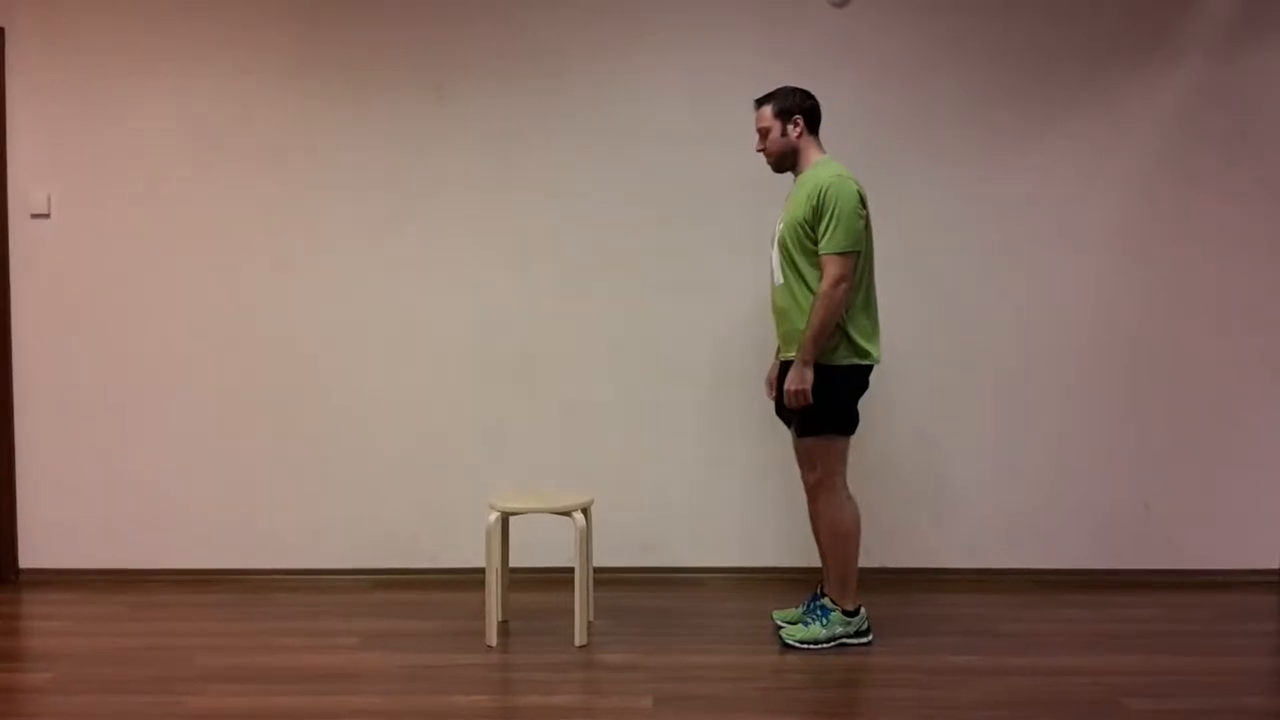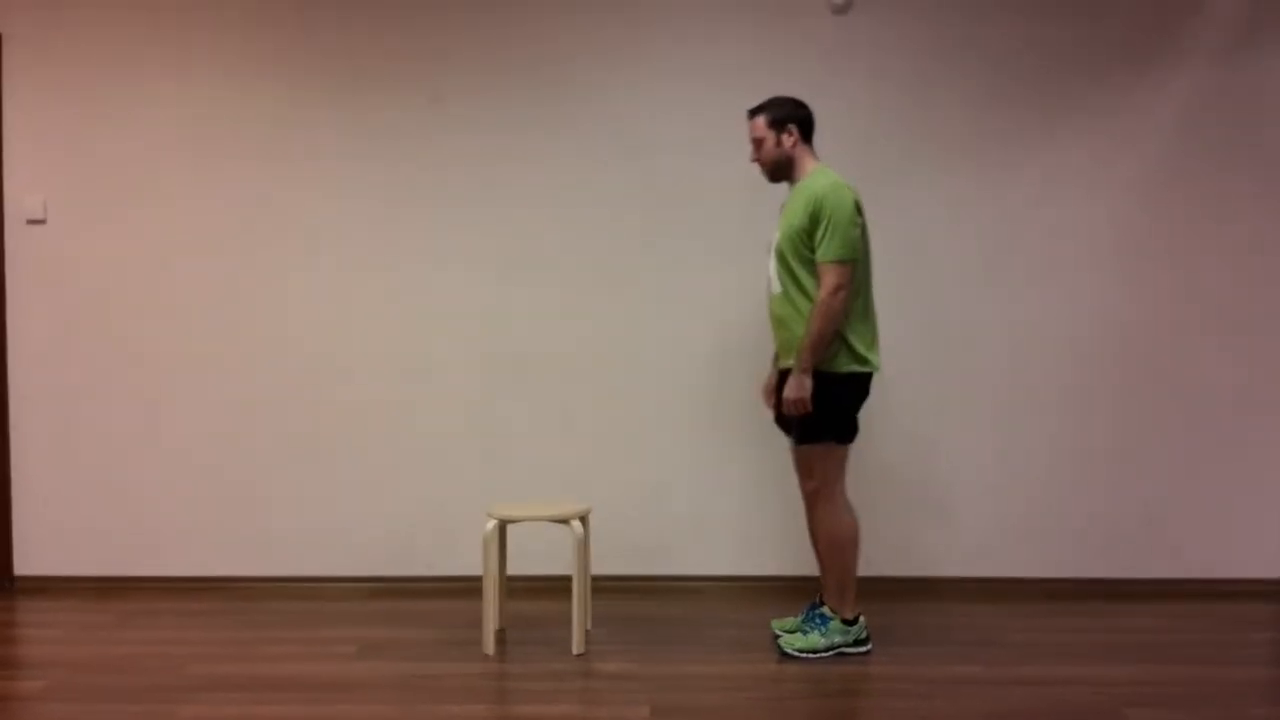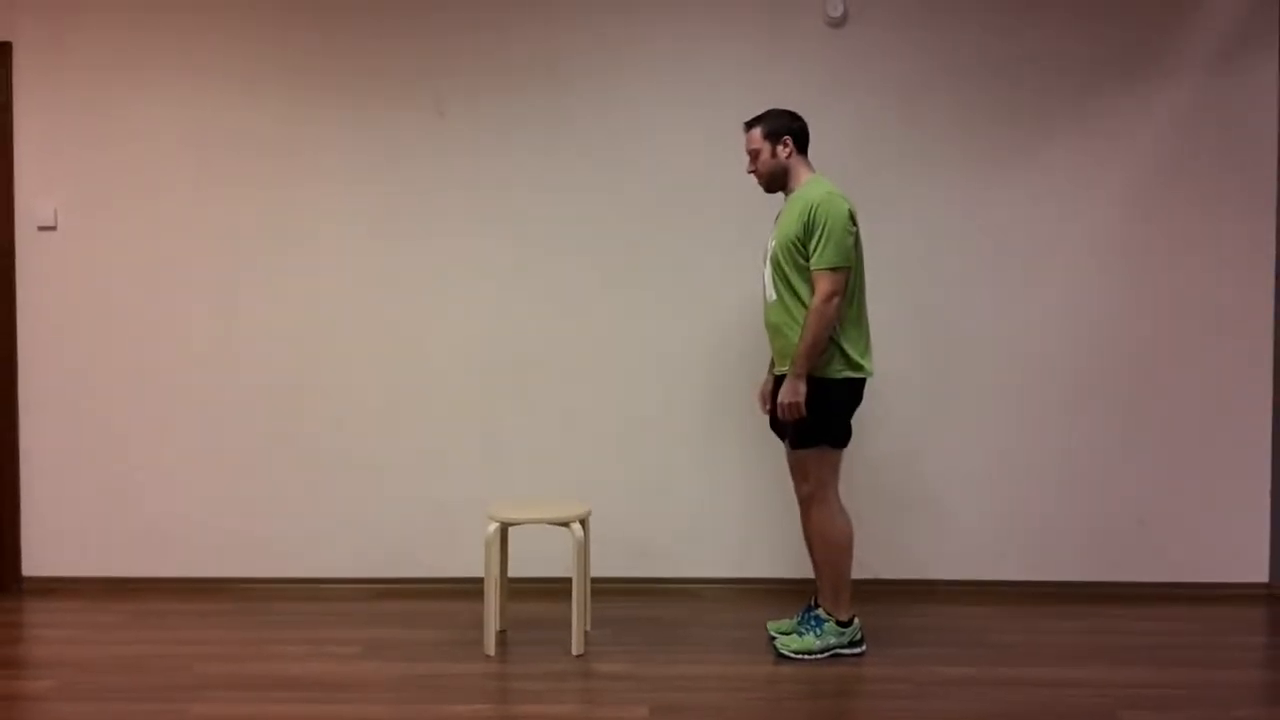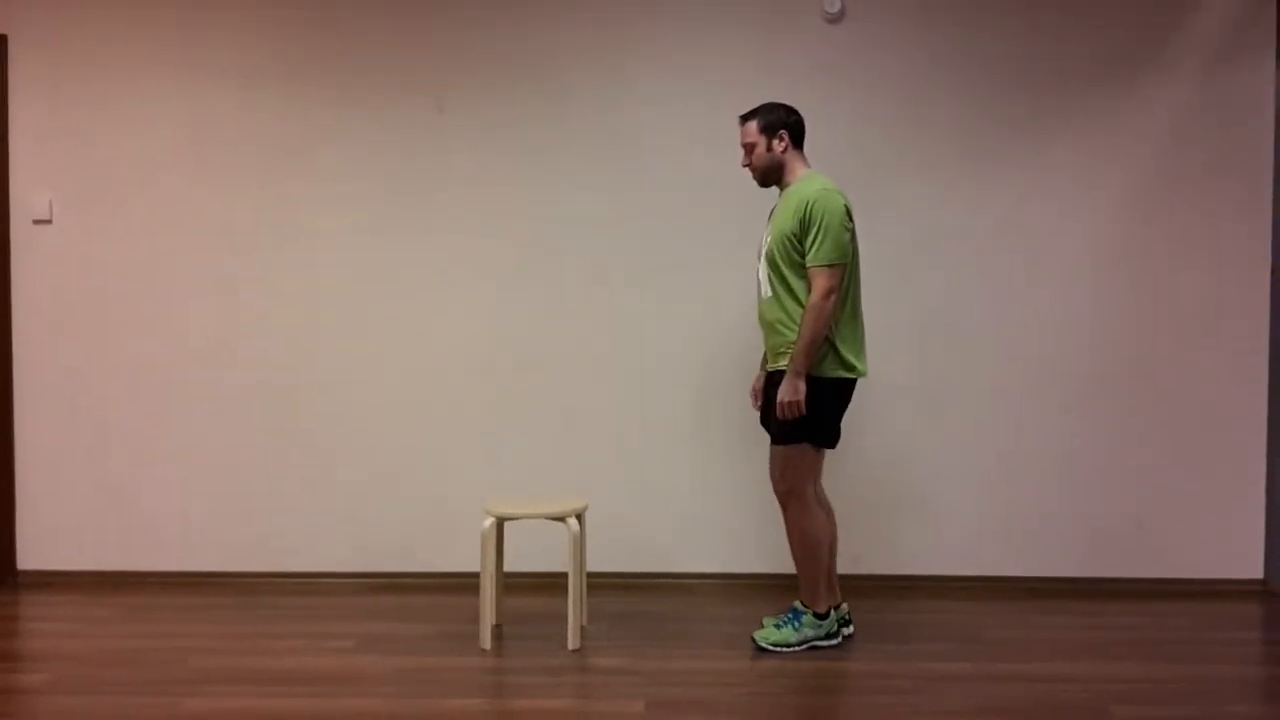
dt=1s
person 1, frame 1
left shoulder: (834, 186)
right shoulder: (803, 188)
left elbow: (837, 284)
left wrist: (804, 363)
right wrist: (783, 358)
left hip: (828, 365)
right hip: (807, 361)
left knee: (827, 484)
right knee: (817, 483)
left ankle: (847, 613)
right ankle: (831, 598)
person 1, frame 2
left shoulder: (829, 194)
right shoulder: (798, 197)
left elbow: (835, 292)
left wrist: (802, 372)
right wrist: (779, 366)
left hip: (828, 373)
right hip: (806, 370)
left knee: (825, 492)
right knee: (815, 491)
left ankle: (846, 622)
right ankle: (829, 607)
person 1, frame 3
left shoulder: (824, 204)
right shoulder: (792, 208)
left elbow: (827, 300)
left wrist: (797, 377)
right wrist: (775, 373)
left hip: (822, 379)
right hip: (799, 376)
left knee: (819, 495)
right knee: (809, 495)
left ankle: (841, 624)
right ankle: (825, 609)
person 1, frame 4
left shoulder: (821, 200)
right shoulder: (787, 202)
left elbow: (825, 296)
left wrist: (795, 376)
right wrist: (767, 369)
left hip: (815, 374)
right hip: (789, 368)
left knee: (794, 488)
right knee: (802, 488)
left ankle: (817, 617)
right ankle: (828, 605)
